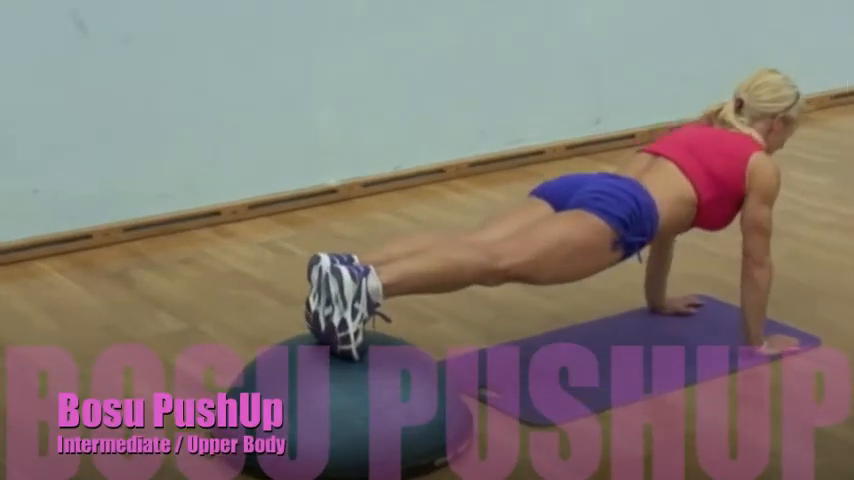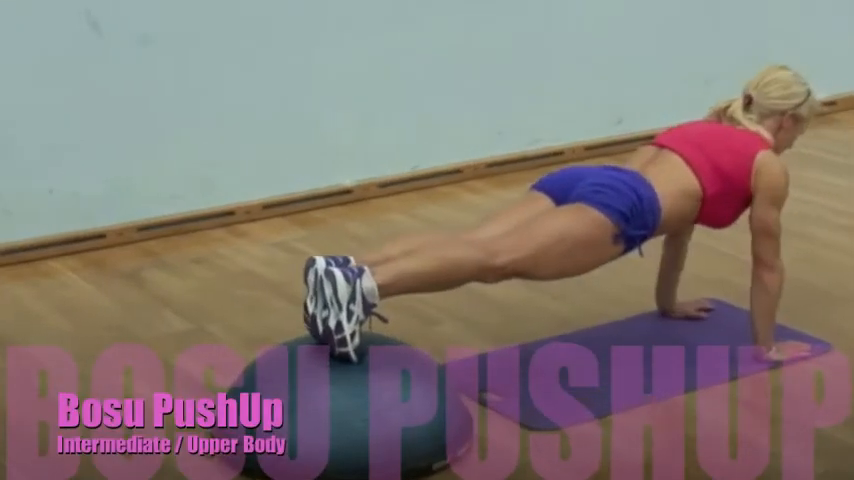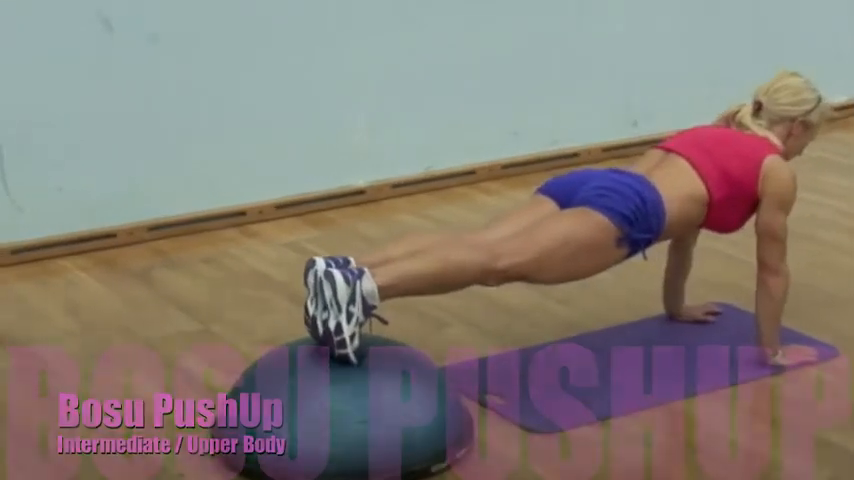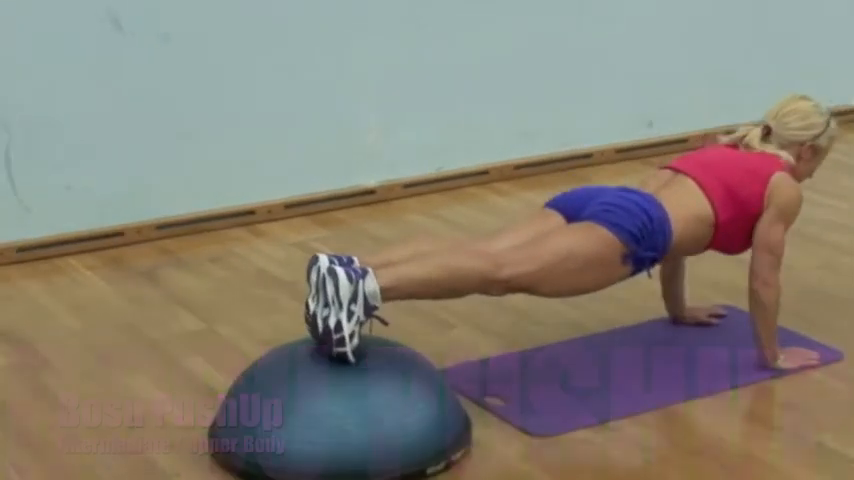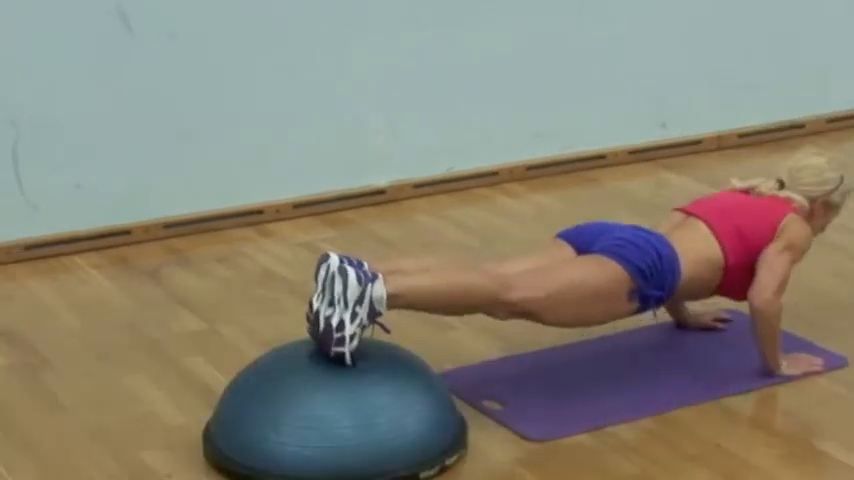
dt=0.2s
person 1, frame 1
left shoulder: (696, 131)
right shoulder: (762, 166)
right elbow: (756, 262)
left wrist: (657, 301)
right wrist: (757, 341)
left hip: (579, 187)
right hip: (617, 212)
left knee: (469, 246)
right knee: (500, 264)
left ankle: (351, 270)
right ankle: (370, 287)
person 1, frame 2
left shoulder: (705, 129)
right shoulder: (769, 166)
left elbow: (676, 210)
right elbow: (767, 265)
left wrist: (667, 304)
right wrist: (766, 348)
left hip: (581, 180)
right hip: (620, 204)
left knee: (470, 243)
right knee: (500, 260)
left ankle: (347, 270)
right ankle: (367, 288)
person 1, frame 3
left shoulder: (714, 134)
right shoulder: (776, 172)
left elbow: (683, 218)
right elbow: (772, 270)
left wrist: (675, 307)
right wrist: (772, 351)
left hip: (586, 183)
right hip: (623, 208)
left knee: (471, 245)
right knee: (501, 264)
left ankle: (347, 272)
right ankle: (366, 289)
person 1, frame 4
left shoulder: (724, 154)
right shoulder: (784, 188)
right elbow: (764, 281)
left wrist: (677, 310)
right wrist: (772, 355)
left hip: (592, 200)
right hip: (629, 226)
left knee: (474, 253)
right knee: (505, 273)
left ankle: (348, 271)
right ankle: (369, 289)
person 1, frame 5
left shoulder: (738, 196)
right shoulder: (795, 228)
right elbow: (763, 300)
left wrist: (682, 314)
right wrist: (776, 363)
left hip: (602, 236)
right hip: (638, 265)
left knee: (490, 277)
right knee: (512, 298)
left ankle: (357, 275)
right ankle: (375, 294)
